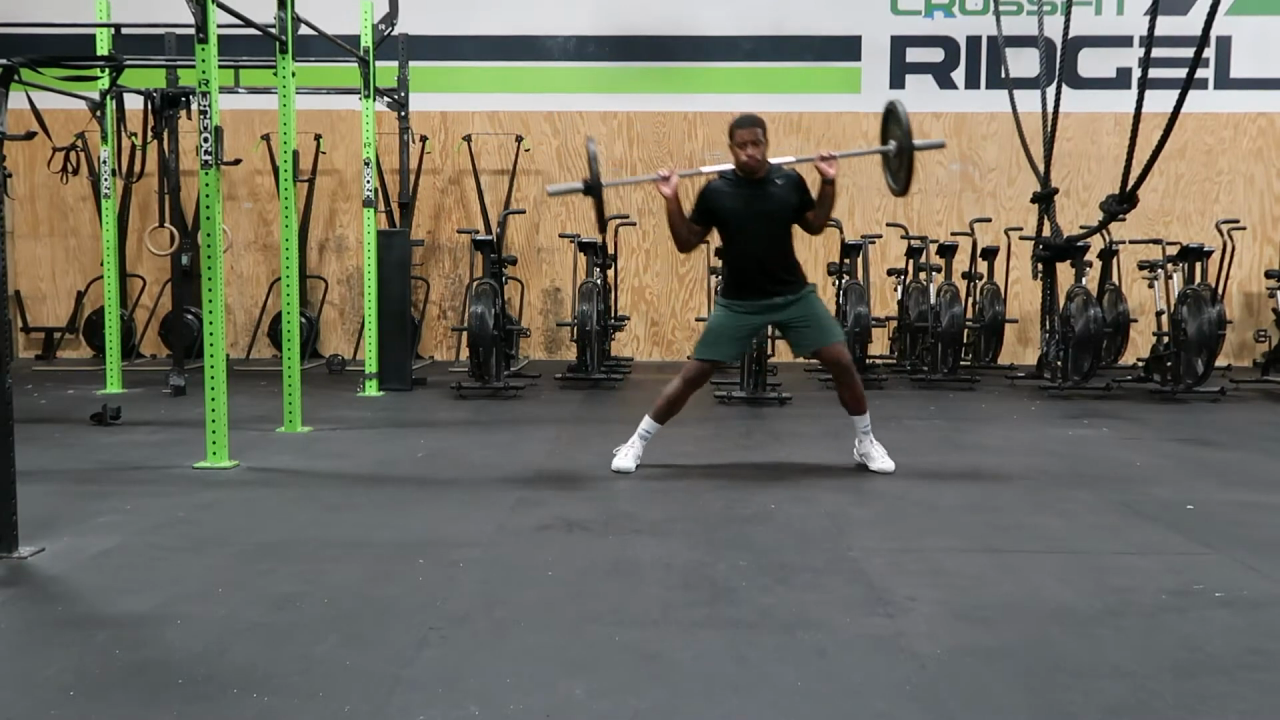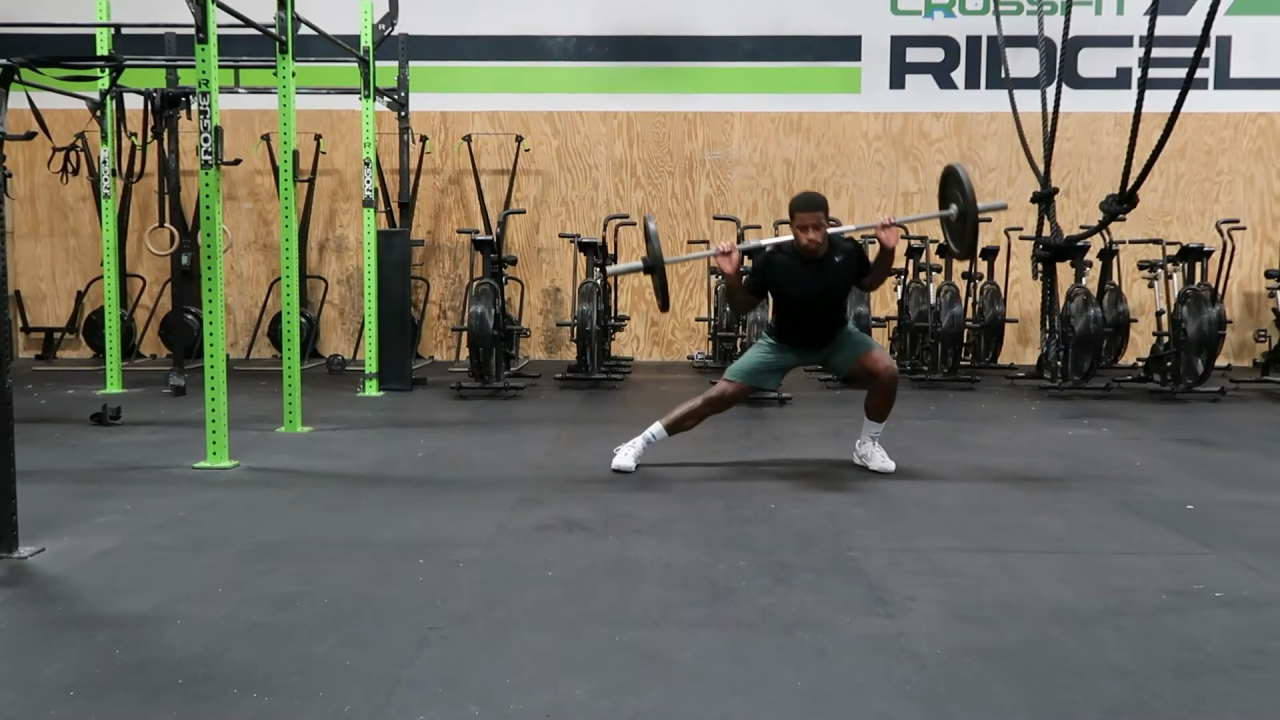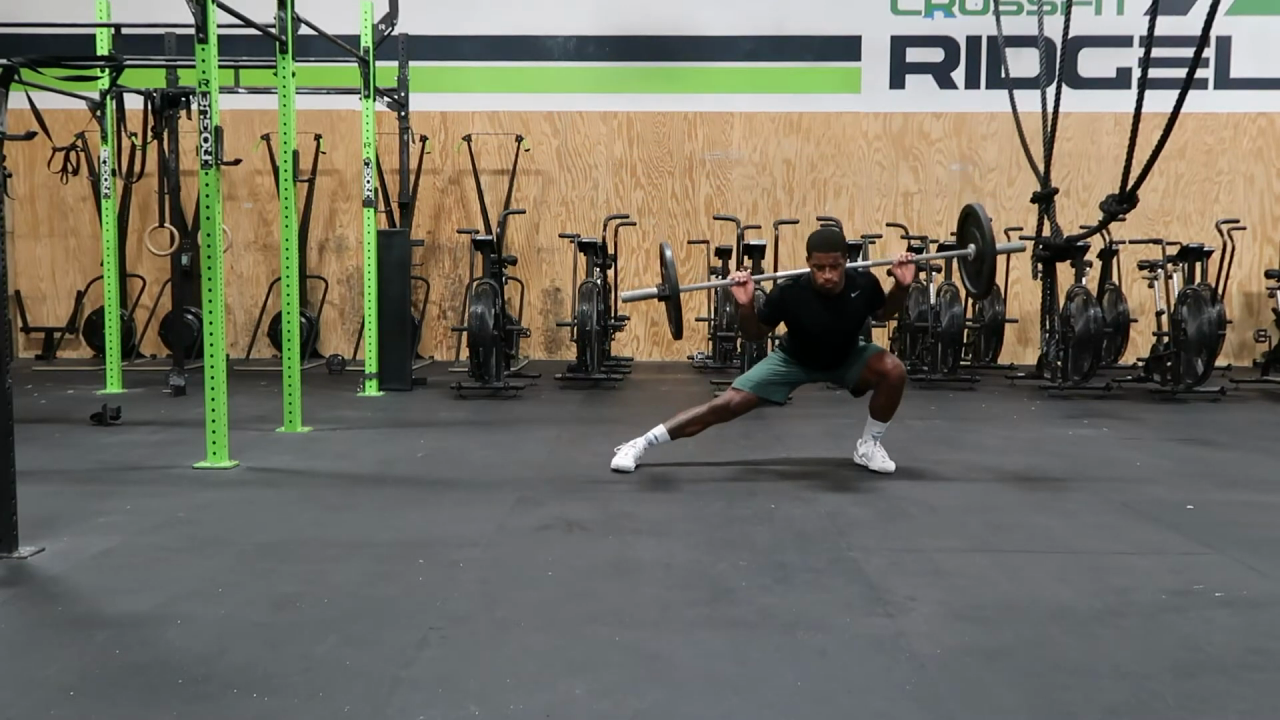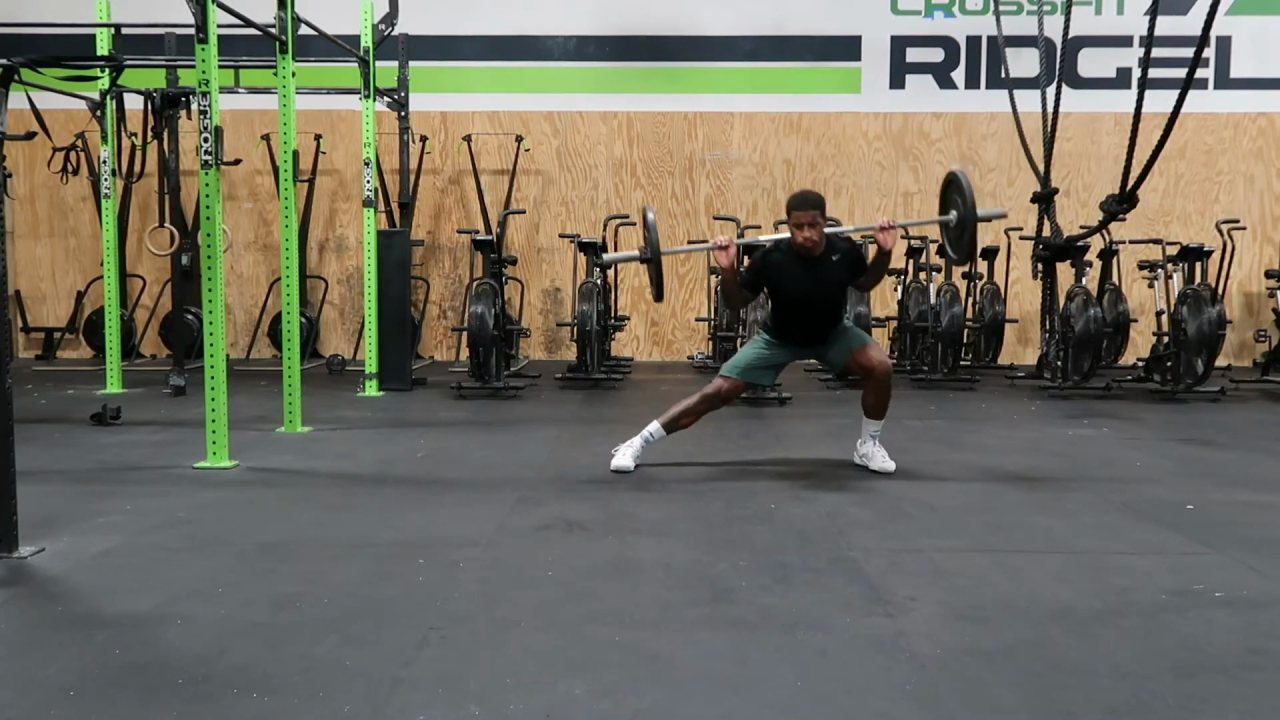
dt=0.3s
person 1, frame 1
left shoulder: (789, 181)
right shoulder: (716, 191)
left elbow: (815, 226)
right elbow: (685, 244)
left wrist: (828, 183)
right wrist: (671, 200)
left hip: (793, 293)
right hip: (738, 302)
left knee: (841, 363)
right knee: (695, 374)
left ankle: (866, 442)
right ankle: (636, 443)
person 1, frame 2
left shoulder: (848, 252)
right shoulder: (774, 262)
left elbow: (869, 284)
right elbow: (741, 307)
left wrist: (887, 250)
right wrist: (731, 274)
left hip: (836, 337)
right hip: (783, 343)
left knee: (885, 372)
right knee: (720, 396)
left ankle: (868, 445)
right ankle: (638, 444)
person 1, frame 3
left shoulder: (864, 283)
right shoulder: (789, 293)
left elbow: (883, 313)
right elbow: (754, 335)
left wrist: (902, 286)
right wrist: (745, 304)
left hip: (847, 357)
right hip: (794, 361)
left knee: (893, 371)
right knee: (726, 405)
left ankle: (869, 445)
right ankle: (638, 444)
person 1, frame 4
left shoulder: (844, 249)
right shoulder: (770, 258)
left elbow: (866, 284)
right elbow: (735, 302)
left wrist: (885, 252)
right wrist: (727, 269)
left hip: (831, 333)
right hip: (778, 339)
left knee: (879, 367)
right knee: (717, 392)
left ankle: (868, 446)
right ankle: (636, 444)
